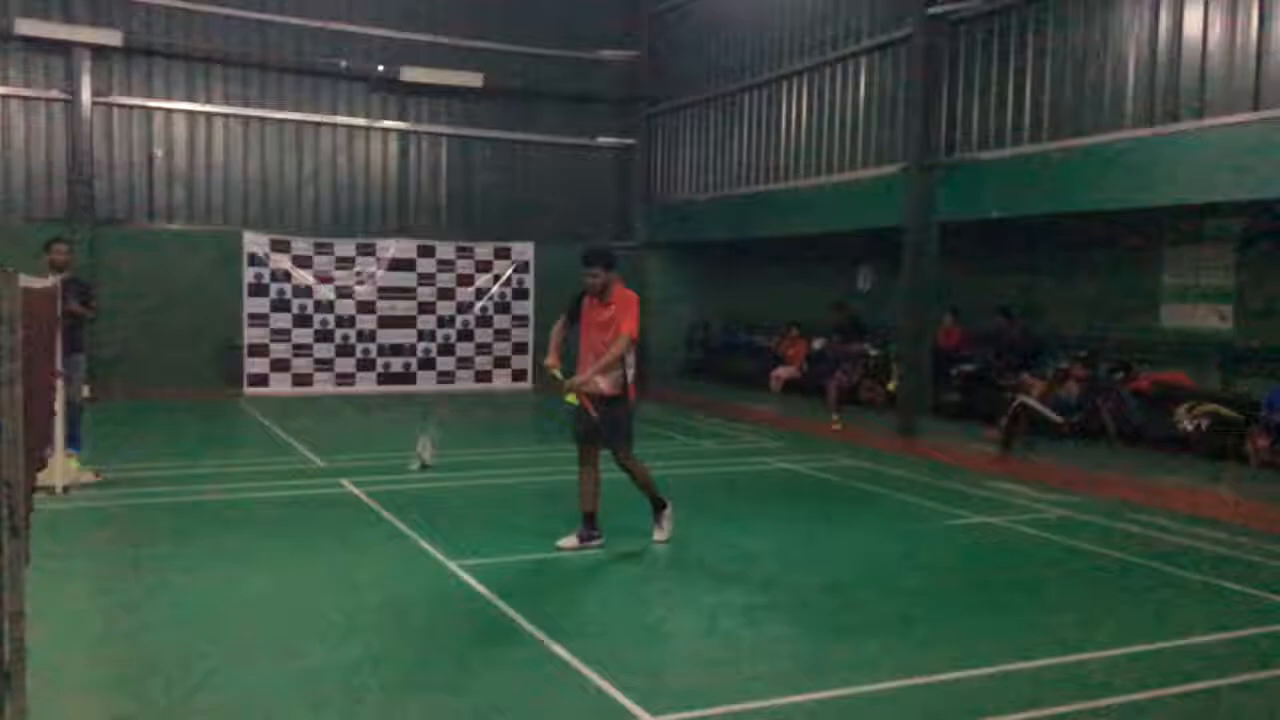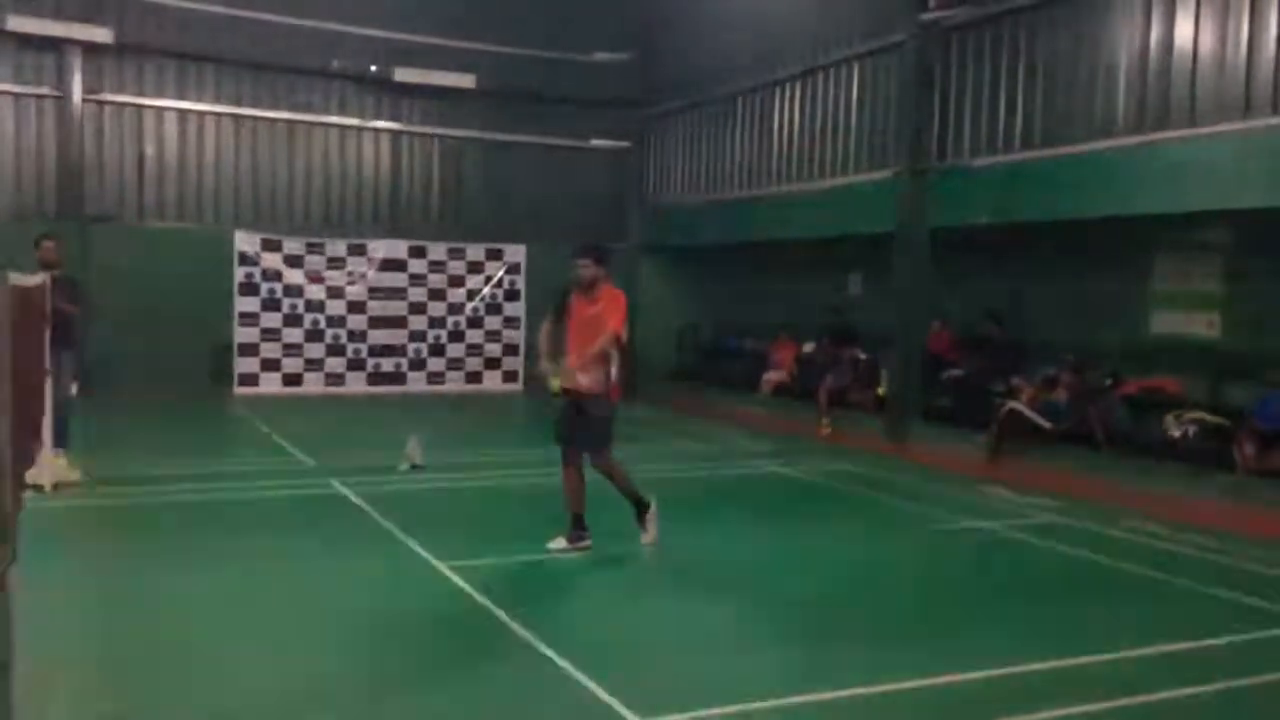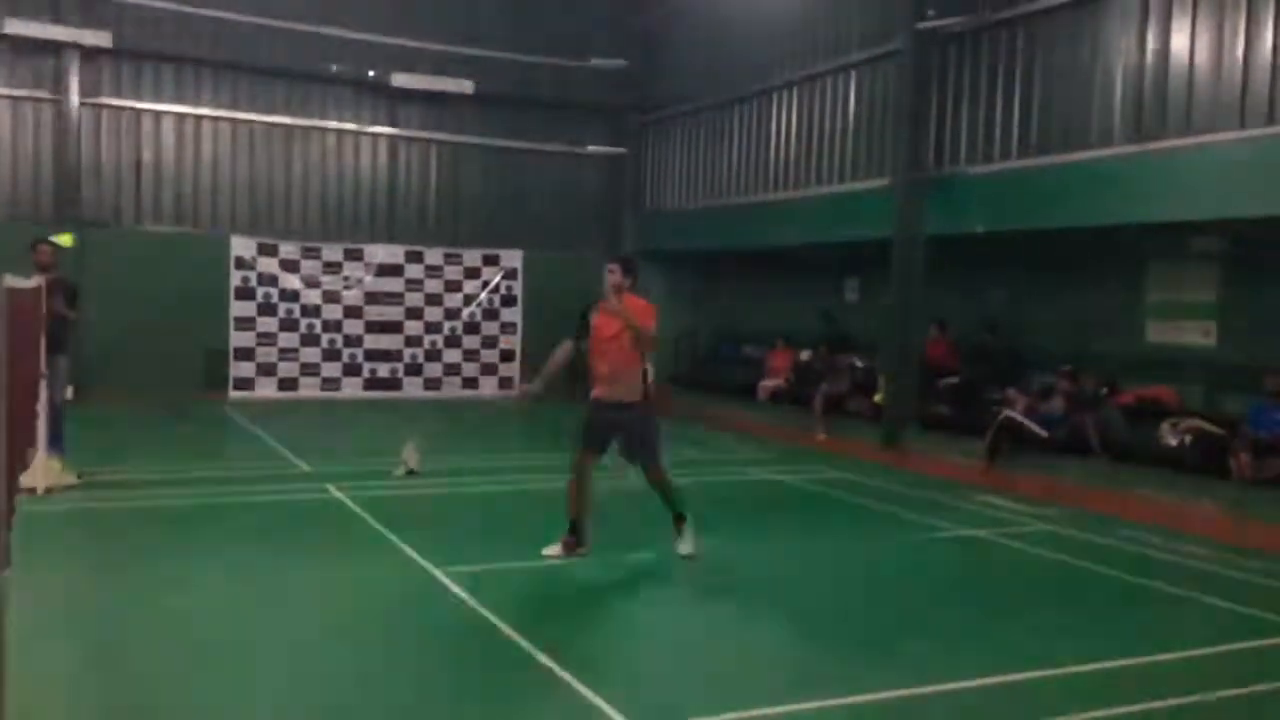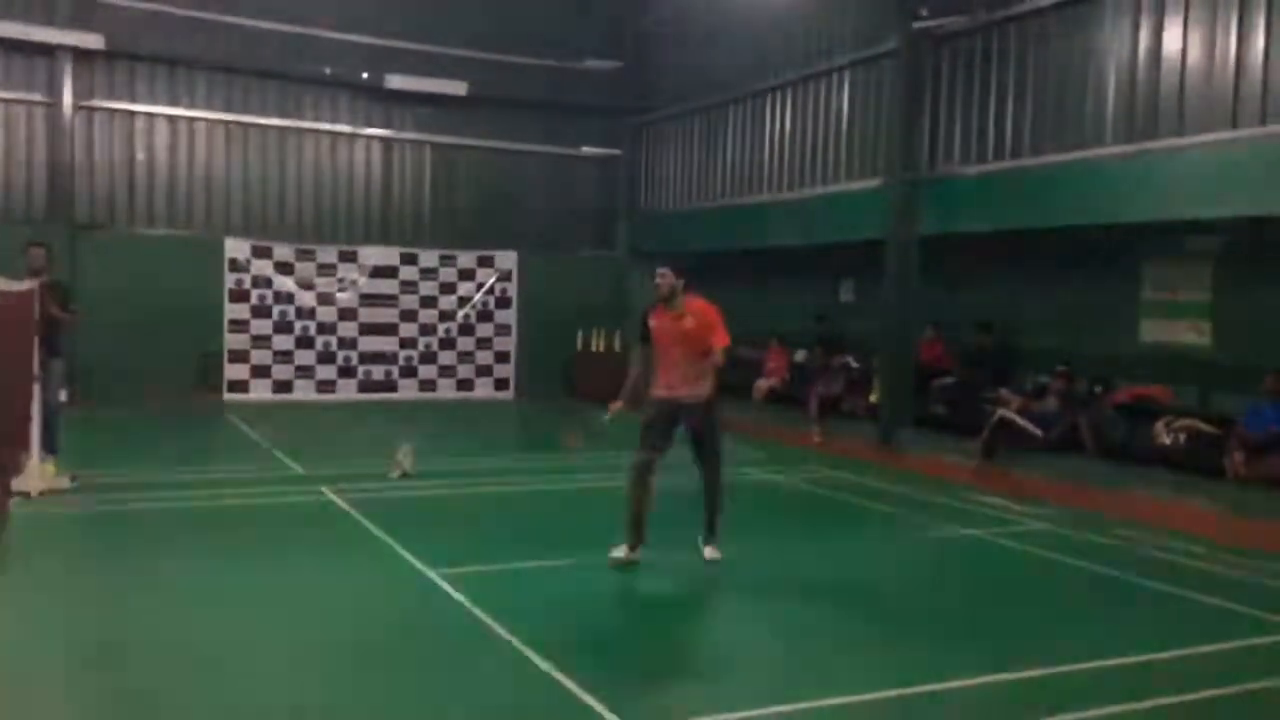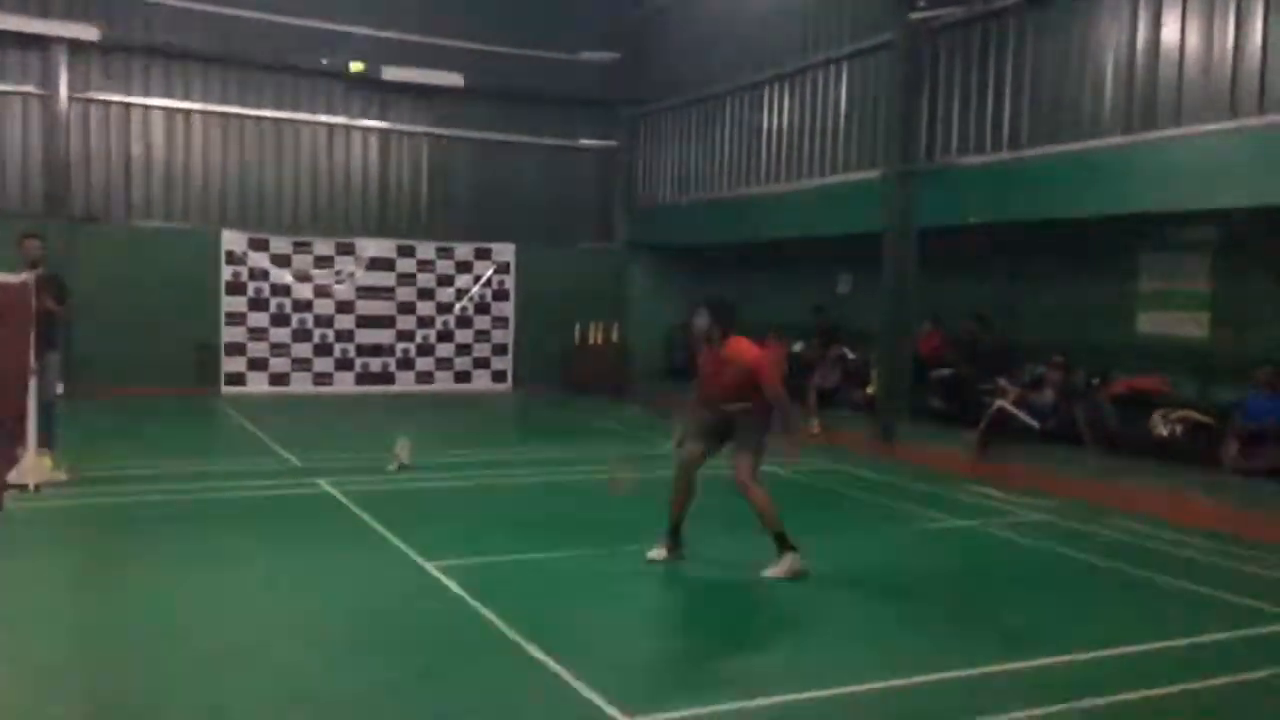
dt=0.4s
person 1, frame 1
left shoulder: (628, 301)
right shoulder: (584, 299)
left elbow: (622, 345)
right elbow: (562, 324)
left wrist: (589, 374)
right wrist: (553, 353)
left hip: (614, 392)
right hip: (585, 391)
left knee: (623, 457)
right knee: (586, 457)
left ankle: (661, 507)
right ankle: (590, 530)
person 1, frame 2
left shoulder: (614, 299)
right shoulder: (573, 297)
left elbow: (606, 340)
right elbow: (550, 325)
left wrist: (572, 363)
right wrist: (546, 358)
left hip: (598, 391)
right hip: (570, 389)
left knee: (600, 459)
right knee: (570, 459)
left ankle: (643, 507)
right ankle: (579, 531)
person 1, frame 3
left shoulder: (641, 308)
right shoulder: (593, 311)
left elbow: (649, 336)
right elbow: (567, 347)
left wrist: (619, 311)
right wrist: (539, 381)
left hip: (634, 401)
right hip: (600, 399)
left knee: (651, 468)
right knee: (581, 466)
left ankle: (681, 522)
right ankle: (575, 538)
person 1, frame 4
left shoulder: (704, 310)
right shoulder: (652, 315)
left elbow: (718, 356)
right elbow: (641, 358)
left wrist: (699, 372)
right wrist: (624, 397)
left hip: (699, 401)
right hip: (661, 399)
left knee: (710, 472)
right knee: (642, 464)
left ankle: (709, 538)
right ankle: (635, 541)
person 1, frame 5
left shoulder: (748, 355)
right shoulder: (704, 351)
left elbow: (775, 394)
right elbow: (701, 388)
left wrist: (788, 425)
right wrist: (687, 428)
left hip: (751, 412)
right hip: (719, 412)
left knee: (743, 478)
right knee: (686, 464)
left ankle: (788, 552)
right ankle: (672, 542)
person 2, frame 1
left shoulder: (80, 286)
left elbow: (91, 314)
left wrist: (76, 309)
left hip: (74, 350)
left knee: (73, 400)
left ankle: (72, 448)
person 2, frame 2
left shoulder: (69, 283)
left elbow: (80, 312)
left wrist: (64, 307)
left hip: (63, 346)
left knee: (62, 398)
left ankle: (60, 448)
person 2, frame 3
left shoulder: (65, 287)
left elbow: (75, 316)
left wrist: (62, 311)
left hip: (57, 351)
left knee: (56, 402)
left ankle: (55, 452)
person 2, frame 4
left shoulder: (58, 288)
left elbow: (69, 319)
left wrist: (54, 312)
left hip: (51, 354)
left knee: (50, 405)
left ankle: (49, 455)
person 2, frame 5
left shoulder: (54, 281)
left elbow: (64, 312)
left wrist: (49, 306)
left hip: (48, 347)
left knee: (47, 399)
left ankle: (45, 449)
